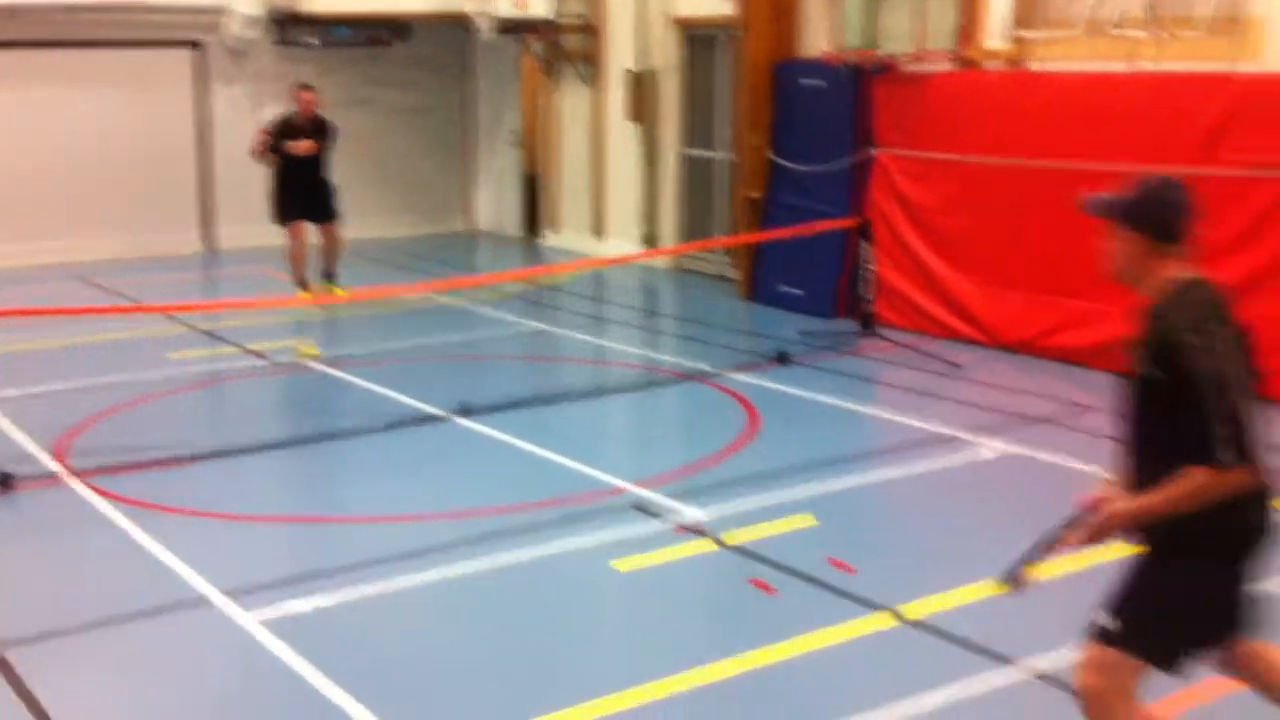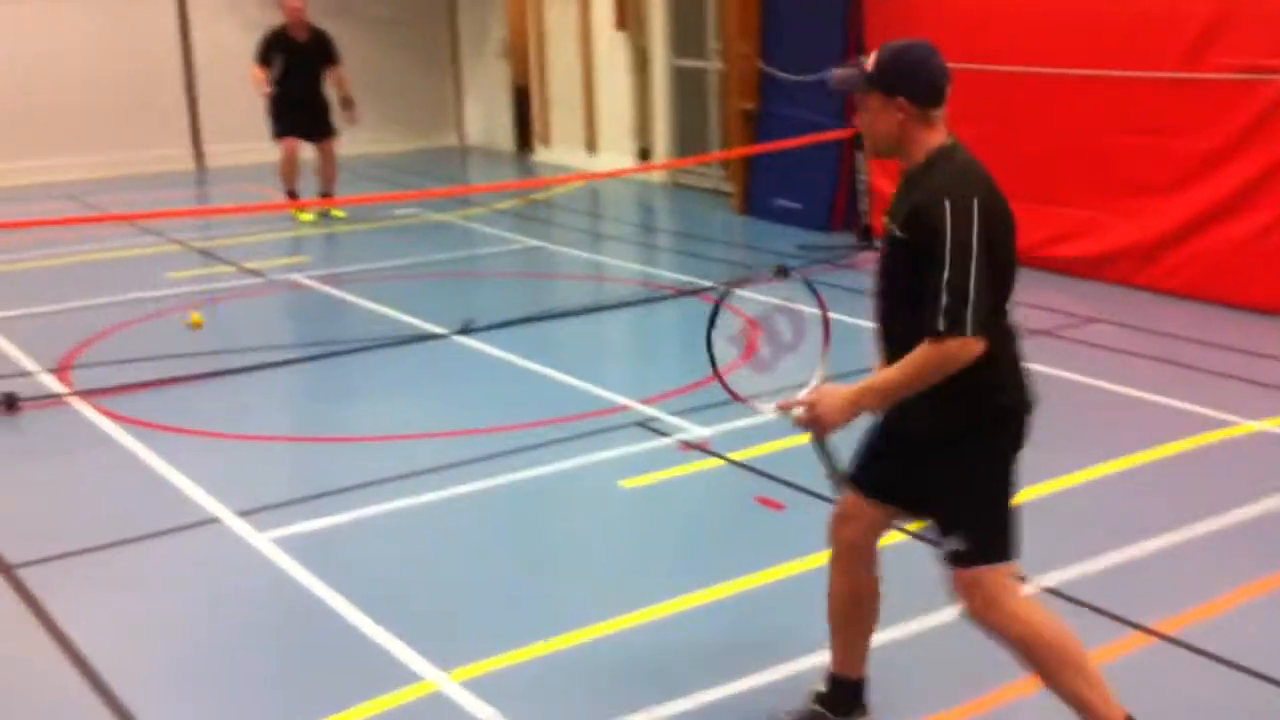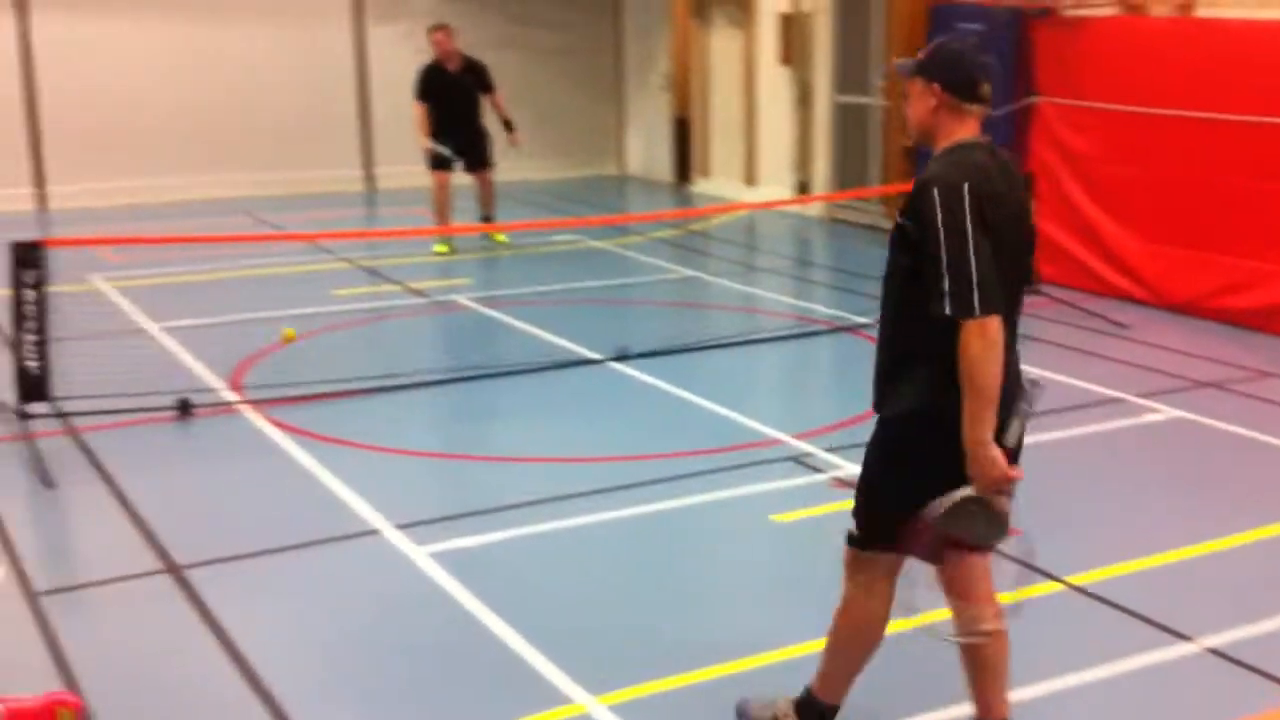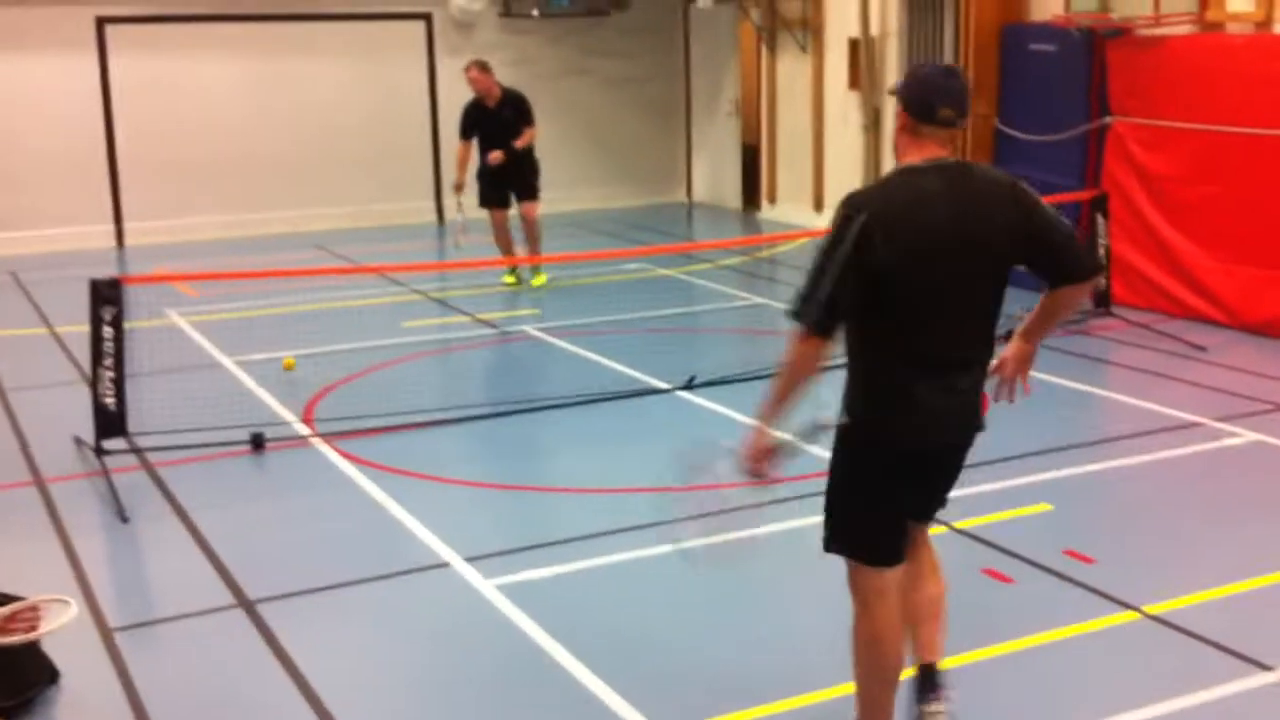
dt=0.4s
person 1, frame 1
left shoulder: (1189, 333)
right shoulder: (1182, 307)
left elbow: (1229, 467)
left wrist: (1133, 511)
right wrist: (1130, 494)
left hip: (1206, 533)
right hip: (1194, 524)
right knee: (1233, 651)
person 1, frame 2
left shoulder: (954, 198)
right shoulder: (924, 179)
left elbow: (961, 339)
left wrist: (855, 400)
right wrist: (878, 386)
left hip: (971, 415)
right hip: (926, 406)
left knee: (986, 592)
right knee: (849, 530)
person 1, frame 3
left shoulder: (950, 185)
right shoulder: (999, 173)
left elbow: (978, 319)
left wrist: (978, 438)
left hip: (935, 414)
right hip: (985, 409)
left knee: (871, 568)
right knee: (964, 570)
person 1, frame 4
left shoulder: (870, 210)
right shoulder: (1003, 196)
left elbow: (814, 333)
right elbow: (1081, 273)
left wrist: (766, 424)
right wrist: (1026, 343)
left hip: (885, 417)
right hip: (959, 410)
left knee: (874, 579)
right knee: (911, 537)
person 2, frame 1
left shoulder: (323, 127)
right shoulder: (282, 126)
left elbow: (306, 149)
right elbow: (272, 160)
left wrist: (275, 144)
right wrist: (261, 151)
left hip: (315, 187)
right hip: (288, 188)
left knee: (332, 235)
right knee: (296, 237)
left ankle: (330, 280)
right ankle: (302, 286)
person 2, frame 2
left shoulder: (321, 38)
right shoulder: (274, 39)
left elbow: (335, 71)
right elbow: (259, 68)
left wrist: (347, 102)
right wrist: (263, 85)
left hip: (314, 103)
right hip: (284, 105)
left knee: (328, 151)
right knee: (289, 151)
left ankle: (327, 201)
right ankle: (293, 200)
person 2, frame 3
left shoulder: (475, 67)
right shoulder: (429, 73)
left elbow: (493, 97)
right elbow: (421, 106)
left wrist: (509, 126)
right wrist: (425, 138)
left hip: (472, 133)
right hip: (442, 137)
left knee: (486, 179)
right knee: (440, 183)
left ankle: (488, 224)
right ankle: (444, 236)
person 2, frame 4
left shoulder: (516, 100)
right shoulder: (472, 110)
left elbow: (530, 133)
right elbow: (465, 144)
left wrist: (506, 152)
right wrist: (460, 177)
left hip: (522, 166)
right hip: (491, 171)
left knee: (529, 214)
right knee: (498, 220)
left ankle: (536, 264)
right ankle: (512, 267)
